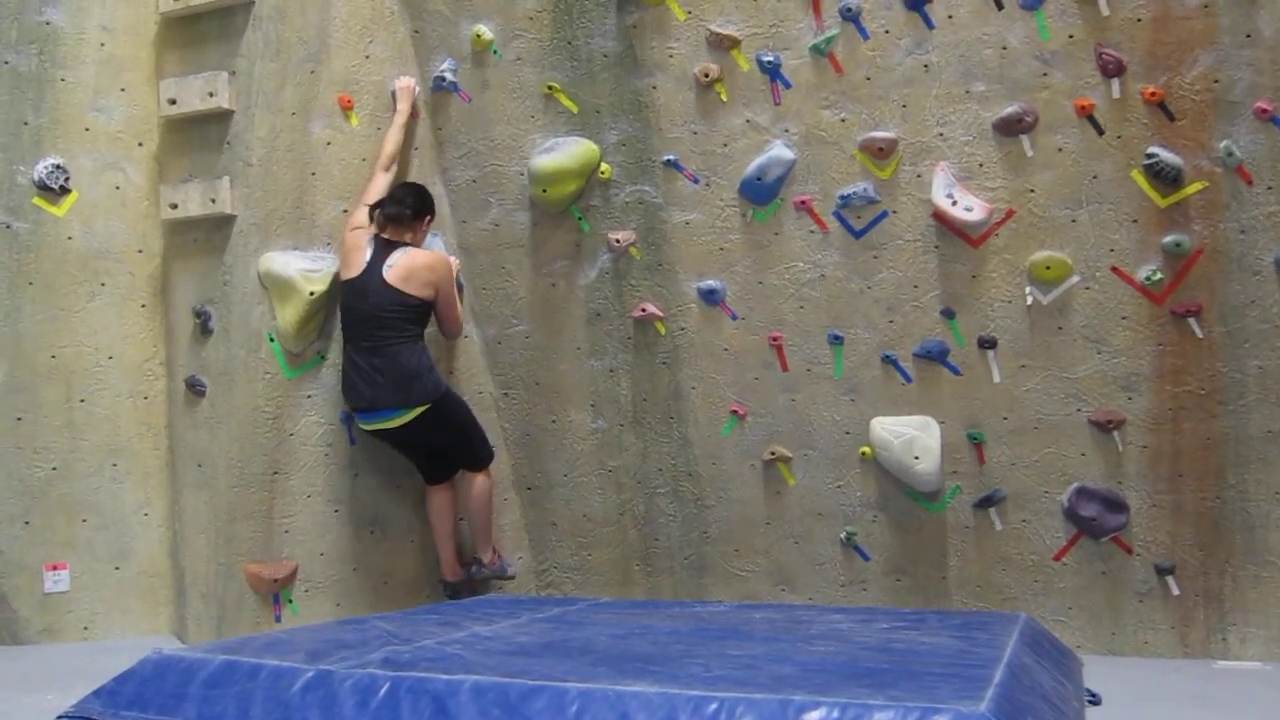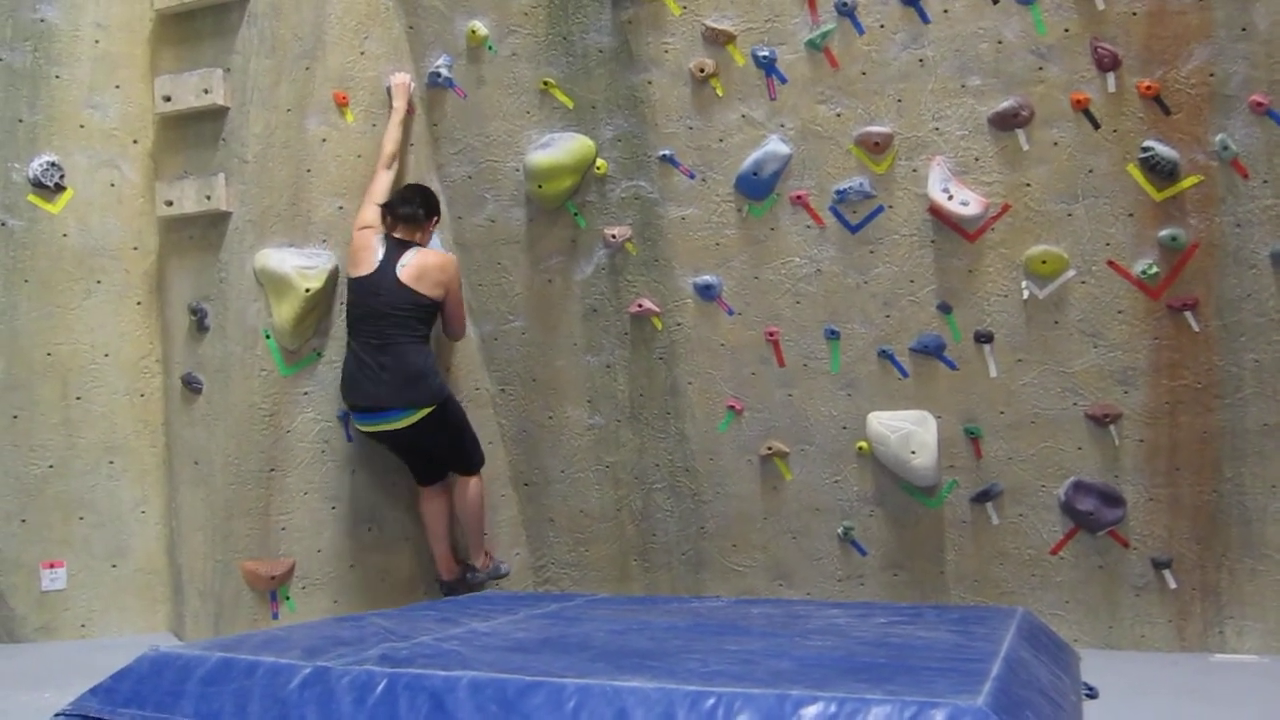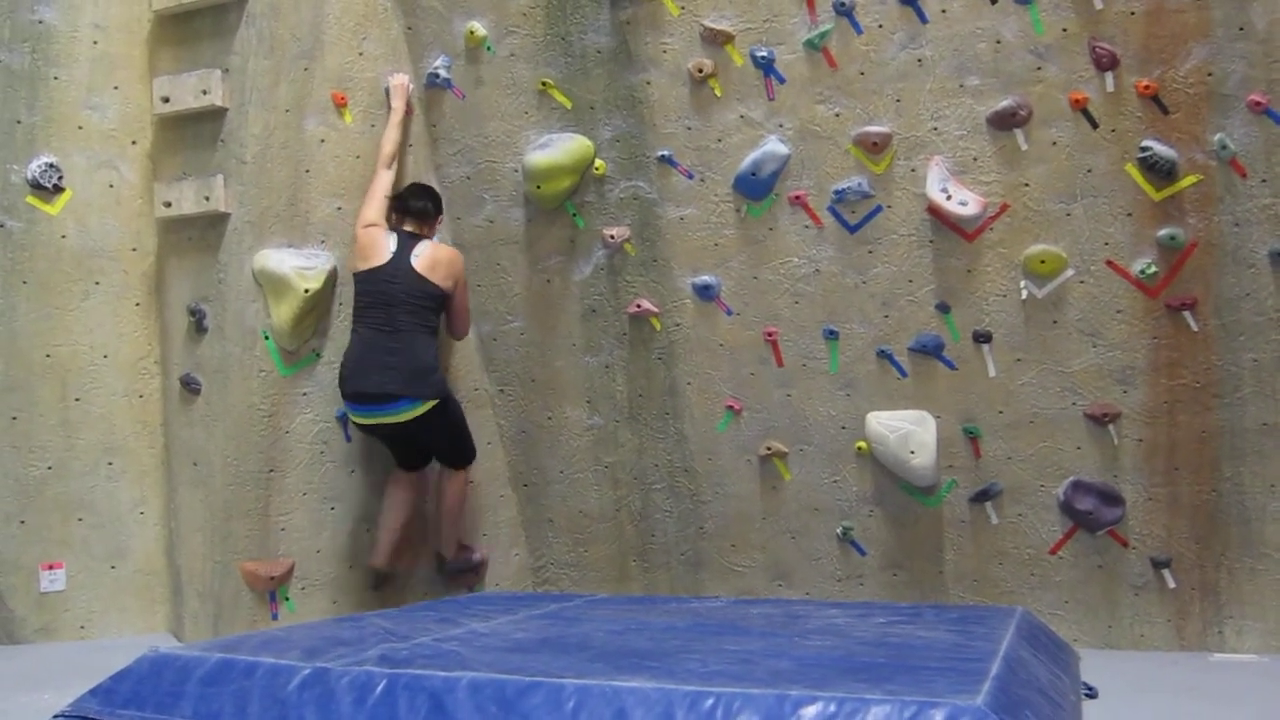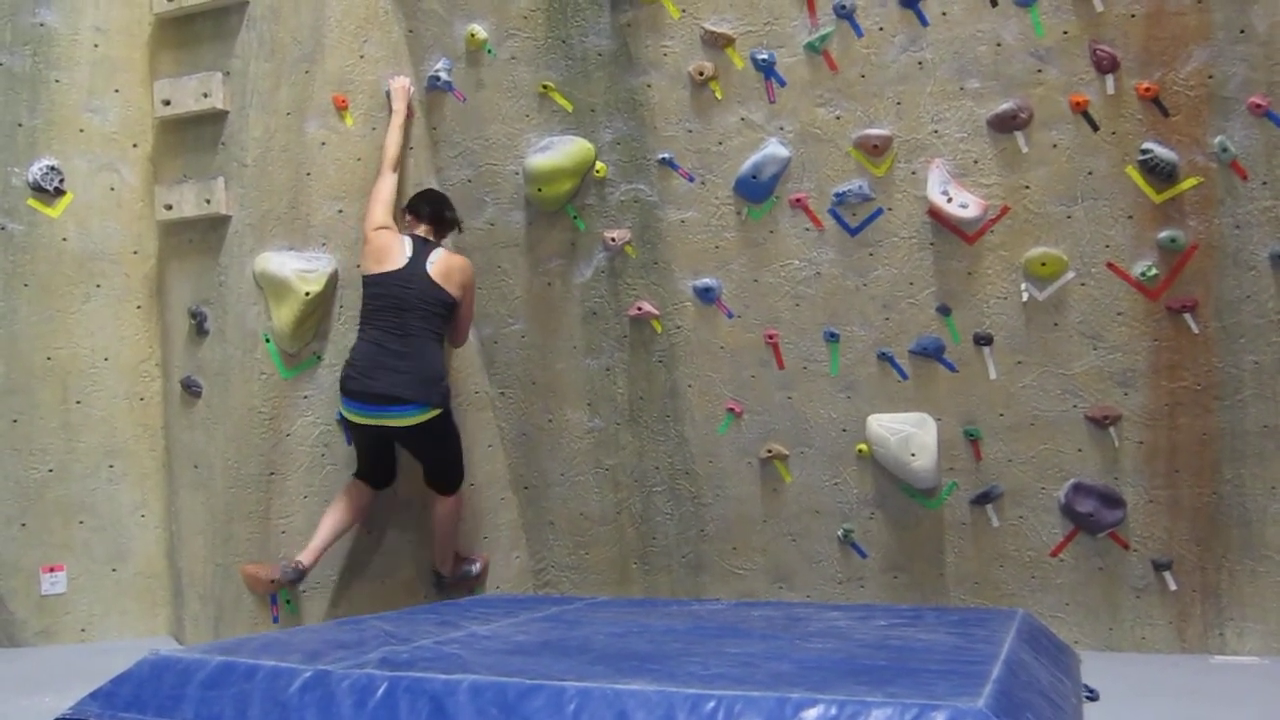
dt=0.3s
person 1, frame 1
left shoulder: (355, 242)
right shoulder: (431, 264)
left elbow: (384, 168)
right elbow: (452, 330)
left wrist: (402, 109)
left hip: (365, 407)
right hip: (415, 399)
left knee: (438, 473)
right knee: (477, 461)
left ankle: (452, 575)
right ankle: (486, 558)
person 1, frame 2
left shoulder: (362, 243)
right shoulder: (441, 264)
left elbow: (384, 167)
right elbow: (456, 332)
left wrist: (398, 106)
left hip: (363, 408)
right hip: (416, 399)
left knee: (429, 476)
right knee: (468, 468)
left ankle: (448, 574)
right ankle: (479, 563)
person 1, frame 3
left shoulder: (368, 238)
right shoulder: (447, 258)
left elbow: (385, 168)
right elbow: (459, 331)
left wrist: (397, 107)
left hip: (359, 396)
right hip: (416, 396)
left knee: (410, 463)
right knee: (458, 460)
left ankle: (381, 561)
right ankle: (451, 555)
person 1, frame 4
left shoulder: (380, 241)
right shoulder: (459, 268)
left elbow: (388, 171)
right elbow: (458, 338)
left wrist: (399, 109)
left hip: (360, 399)
right hip: (420, 403)
left knee: (370, 480)
right knee: (446, 484)
left ankle: (300, 563)
right ankle: (449, 569)
